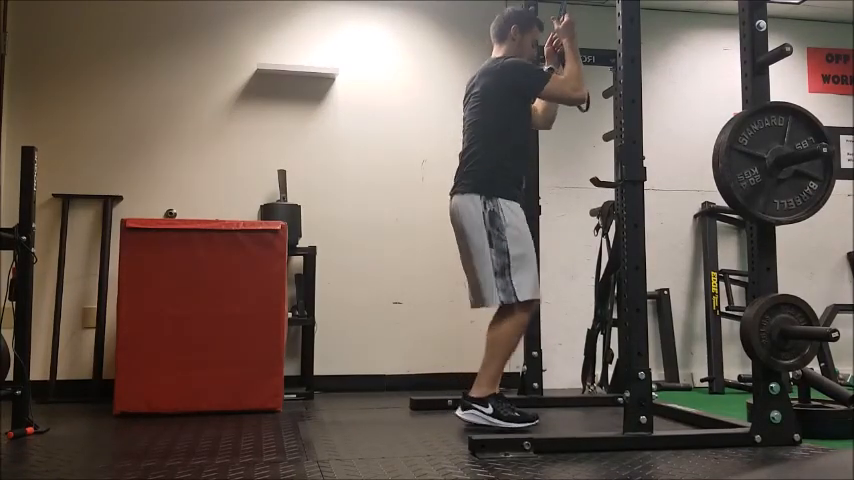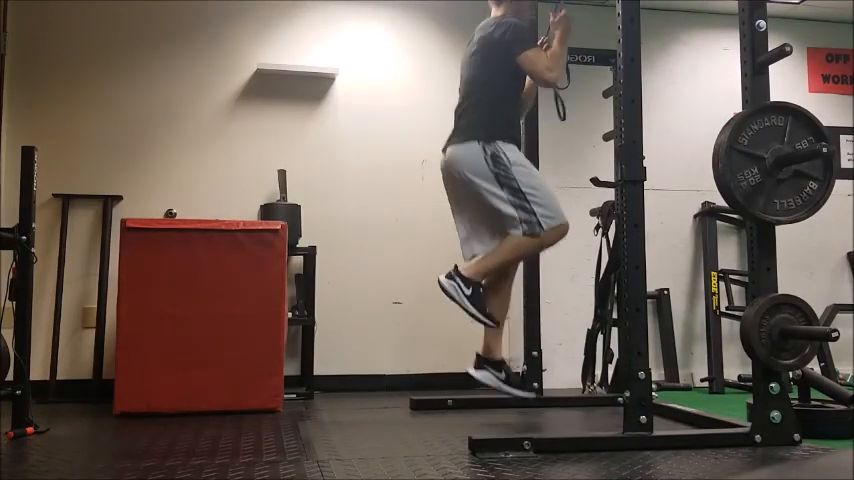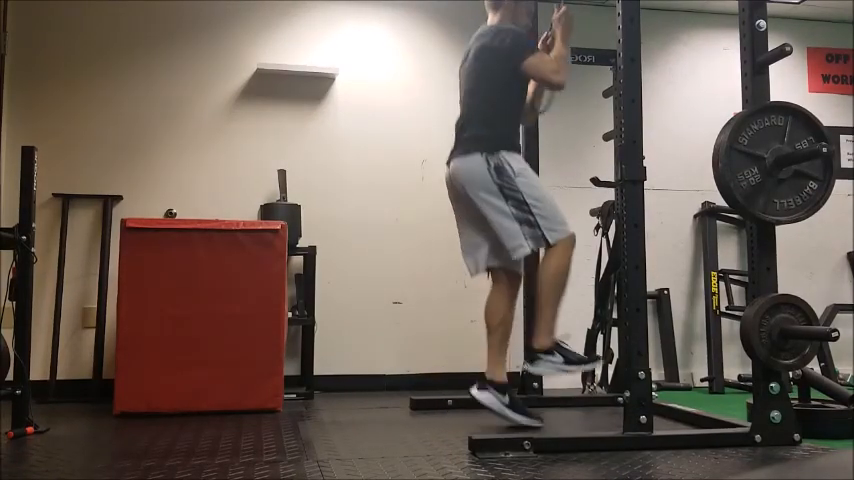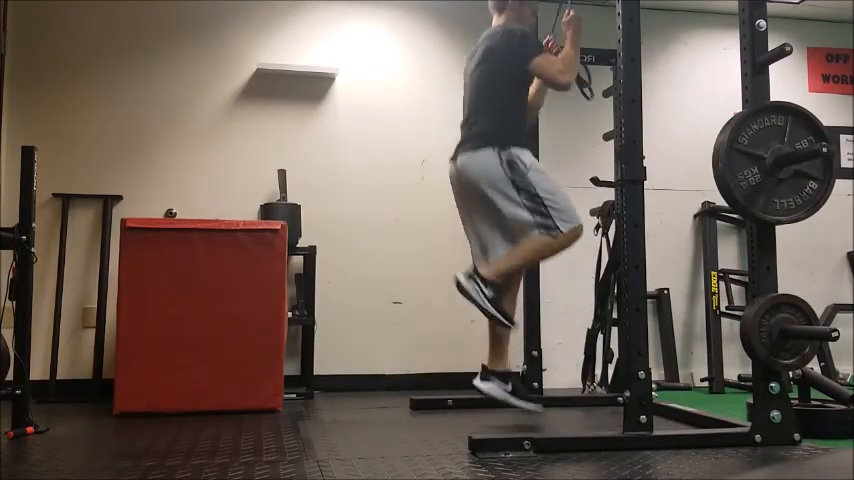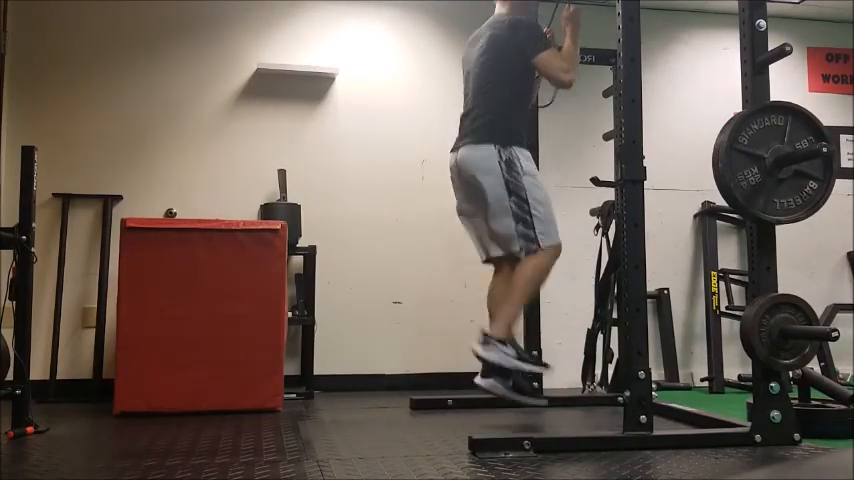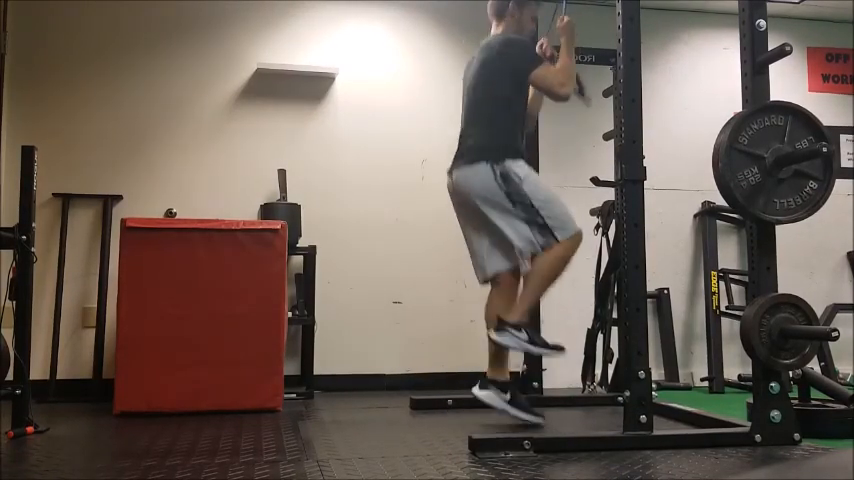
dt=0.3s
person 1, frame 1
left shoulder: (488, 77)
right shoulder: (512, 70)
left elbow: (543, 118)
right elbow: (577, 93)
left wrist: (551, 65)
right wrist: (569, 44)
left hip: (477, 199)
right hip: (489, 200)
left knee: (512, 302)
right knee: (519, 302)
left ankle: (487, 395)
right ankle: (479, 397)
person 1, frame 2
left shoulder: (487, 38)
left elbow: (517, 104)
right elbow: (550, 74)
left wrist: (537, 58)
right wrist: (560, 34)
left hip: (463, 151)
right hip: (484, 147)
left knee: (511, 249)
right knee: (551, 225)
left ankle: (491, 359)
right ankle: (466, 276)
person 1, frame 3
left shoulder: (481, 46)
right shoulder: (507, 35)
left elbow: (523, 112)
right elbow: (557, 77)
left wrist: (536, 68)
left hip: (467, 164)
right hip: (490, 159)
left knee: (508, 273)
right knee: (559, 240)
left ankle: (493, 381)
right ankle: (544, 346)
person 1, frame 4
left shoulder: (483, 49)
right shoulder: (514, 35)
left elbow: (525, 110)
right elbow: (563, 78)
left wrist: (540, 64)
right wrist: (572, 34)
left hip: (468, 161)
right hip: (495, 155)
left knee: (511, 267)
right knee: (566, 228)
left ankle: (495, 370)
right ankle: (484, 273)
person 1, frame 5
left shoulder: (478, 39)
right elbow: (565, 75)
left wrist: (536, 59)
left hip: (467, 153)
right hip: (496, 151)
left knee: (511, 257)
right knee: (544, 247)
left ankle: (496, 364)
right ankle: (499, 341)
person 1, frame 6
left shoulder: (483, 57)
right shoulder: (512, 46)
left elbow: (522, 118)
right elbow: (563, 89)
left wrist: (538, 68)
right wrist: (566, 40)
left hip: (467, 173)
right hip: (493, 168)
left knee: (508, 273)
right knee: (565, 236)
left ankle: (496, 380)
right ankle: (512, 322)
